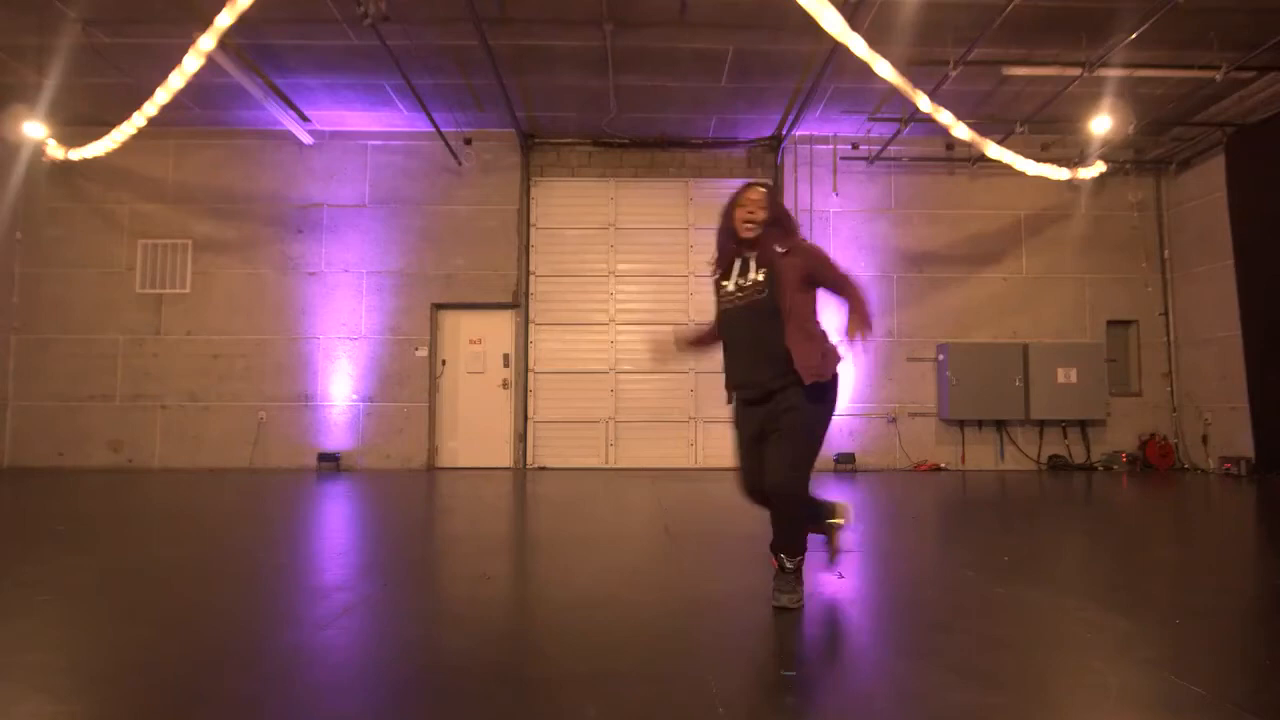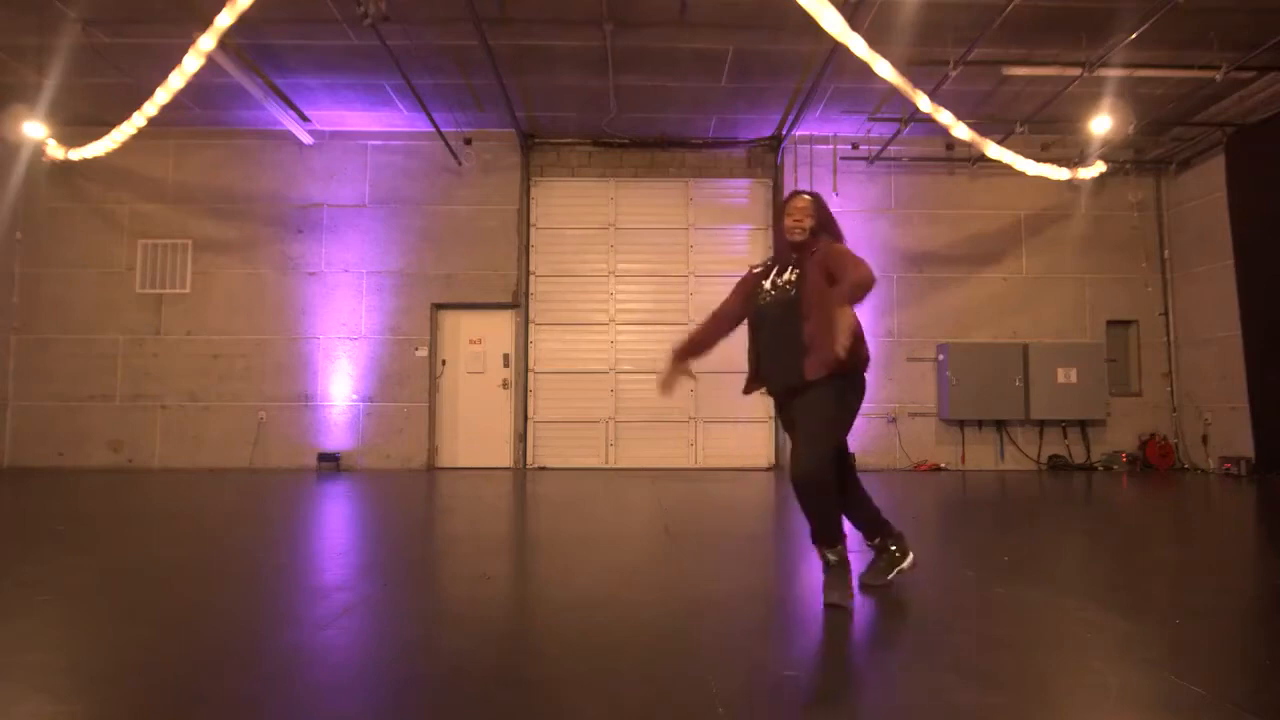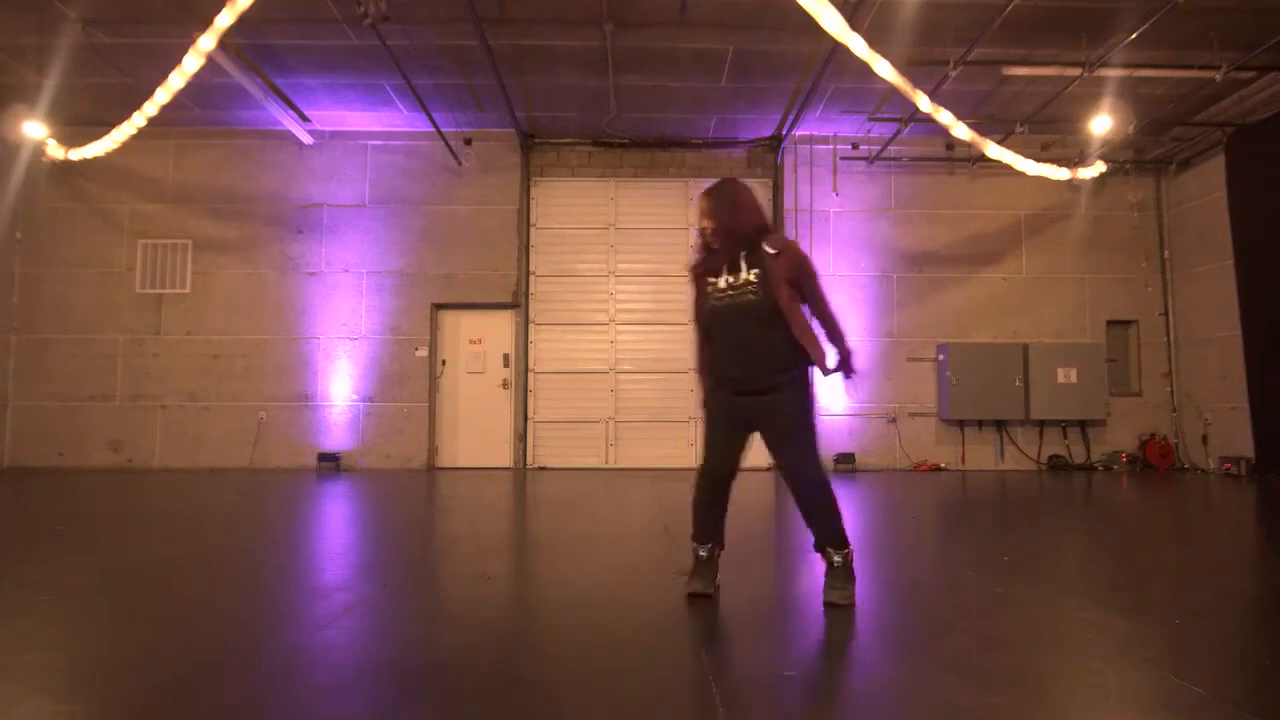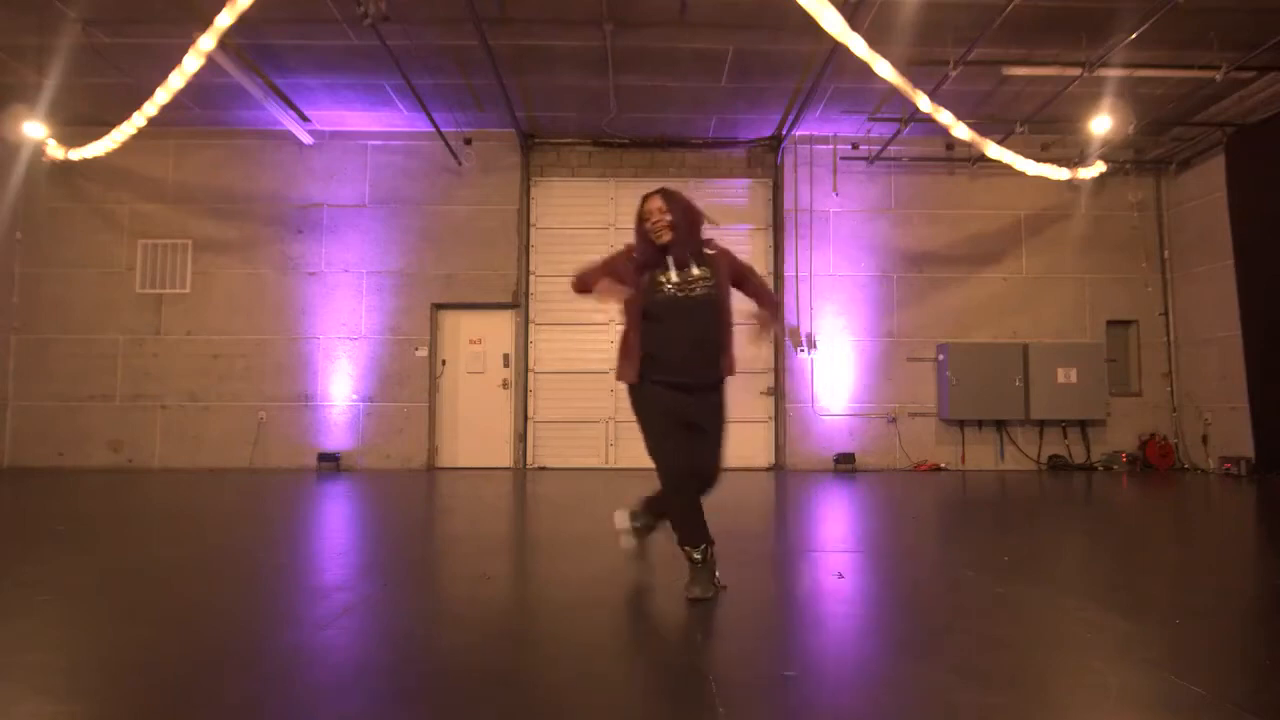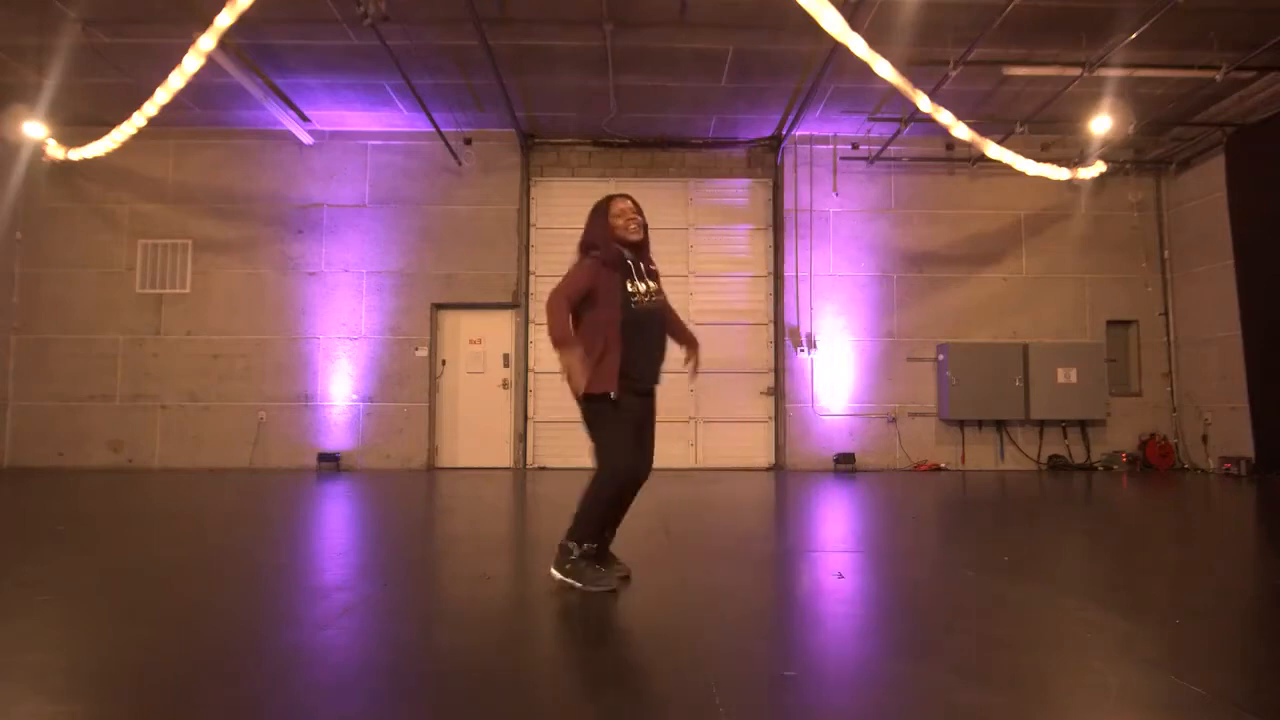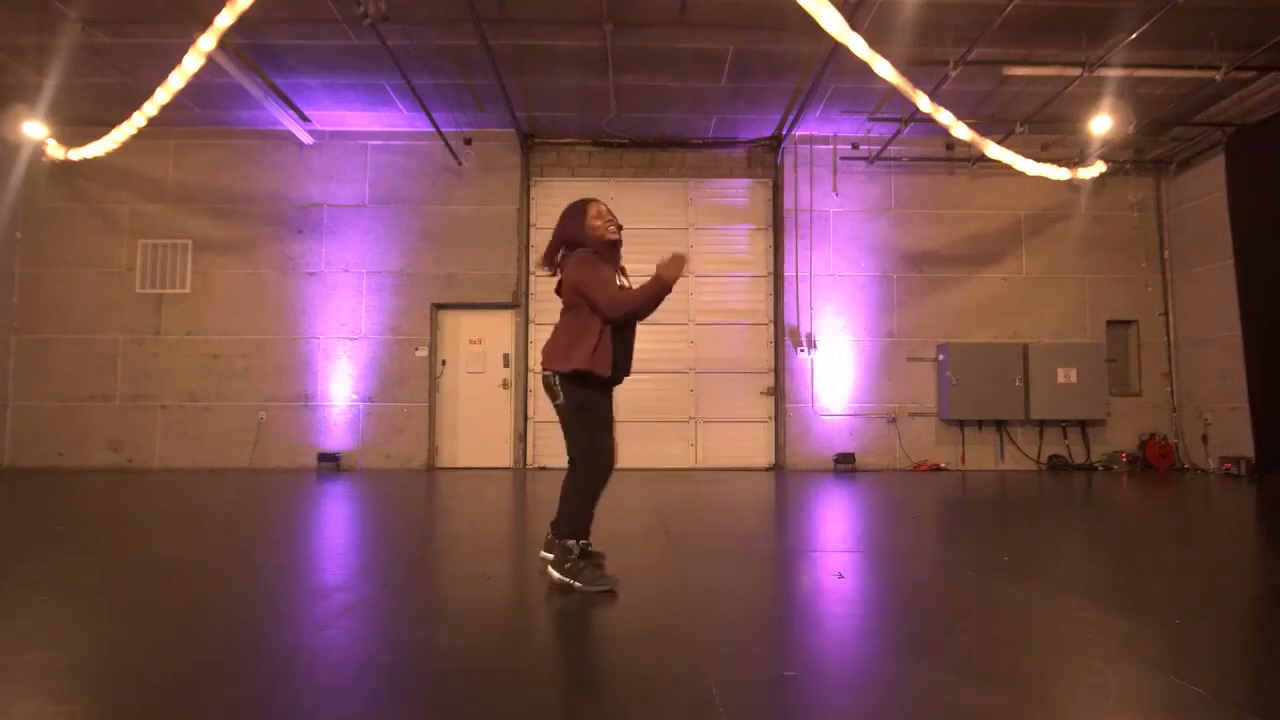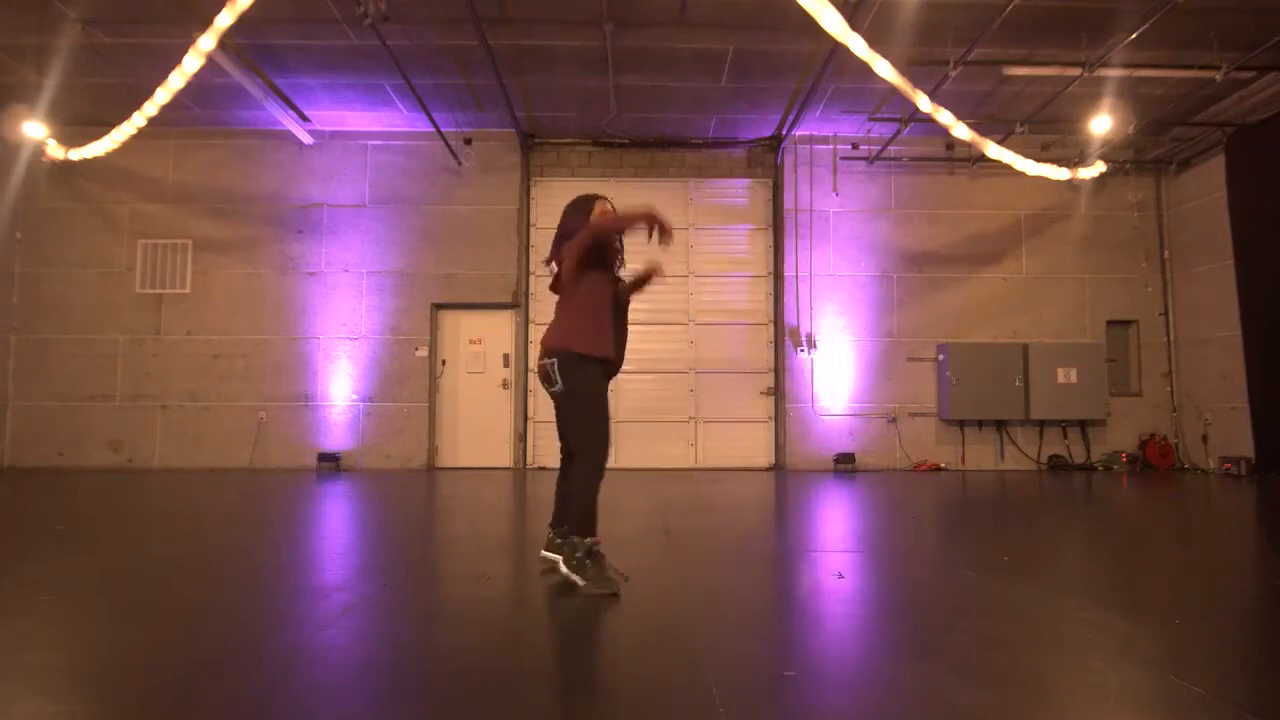
dt=0.4s
person 1, frame 1
left shoulder: (794, 254)
right shoulder: (727, 270)
left elbow: (844, 285)
left wrist: (857, 316)
right wrist: (689, 340)
left hip: (801, 388)
right hip: (753, 398)
left knee: (783, 482)
right knee: (757, 486)
left ankle: (789, 570)
right ankle: (823, 515)
person 1, frame 2
left shoulder: (826, 255)
right shoulder: (761, 274)
left elbow: (860, 276)
right elbow: (723, 318)
left wrist: (842, 307)
right wrist: (682, 356)
left hip: (827, 382)
right hip: (785, 392)
left knee: (810, 471)
right knee: (836, 476)
left ankle: (835, 561)
right ankle: (892, 548)
person 1, frame 3
left shoulder: (781, 255)
right shoulder: (704, 268)
left elbow: (818, 306)
left wrist: (844, 353)
right wrist: (705, 375)
left hip: (782, 388)
right hip: (724, 393)
left knee: (805, 475)
right knee: (714, 474)
left ankle: (838, 565)
right ankle: (705, 560)
person 1, frame 4
left shoulder: (712, 256)
right shoulder: (636, 261)
left elbow: (750, 279)
right elbow: (583, 279)
left wrist: (768, 306)
right wrist: (602, 284)
left hip: (705, 387)
right hip: (656, 386)
left knee: (703, 471)
right knee: (678, 472)
left ankle: (641, 518)
right ankle: (700, 563)
person 1, frame 5
left shoulder: (644, 268)
right shoulder: (596, 266)
left elbow: (661, 311)
right elbow: (557, 302)
left wrist: (688, 340)
right wrist: (570, 350)
left hip: (638, 386)
right hip: (606, 384)
left knee: (637, 468)
right knee: (619, 468)
left ankle: (596, 549)
right ankle: (572, 557)
person 1, frame 6
left shoulder: (603, 265)
right shoulder: (584, 262)
left elbow: (629, 302)
right elbow: (620, 306)
left wrist: (664, 277)
right wrist: (664, 280)
left hip: (588, 377)
right hip: (575, 375)
left knee: (588, 461)
right knee: (595, 460)
left ankle: (561, 541)
right ankle: (567, 557)
person 1, frame 7
left shoulder: (598, 265)
right shoulder: (581, 252)
left elbow: (612, 299)
right elbow: (604, 223)
left wrist: (642, 279)
right wrist: (652, 219)
left hip: (585, 366)
right hip: (571, 364)
left knee: (578, 455)
right knee: (591, 453)
left ankle: (560, 538)
right ankle: (578, 553)
